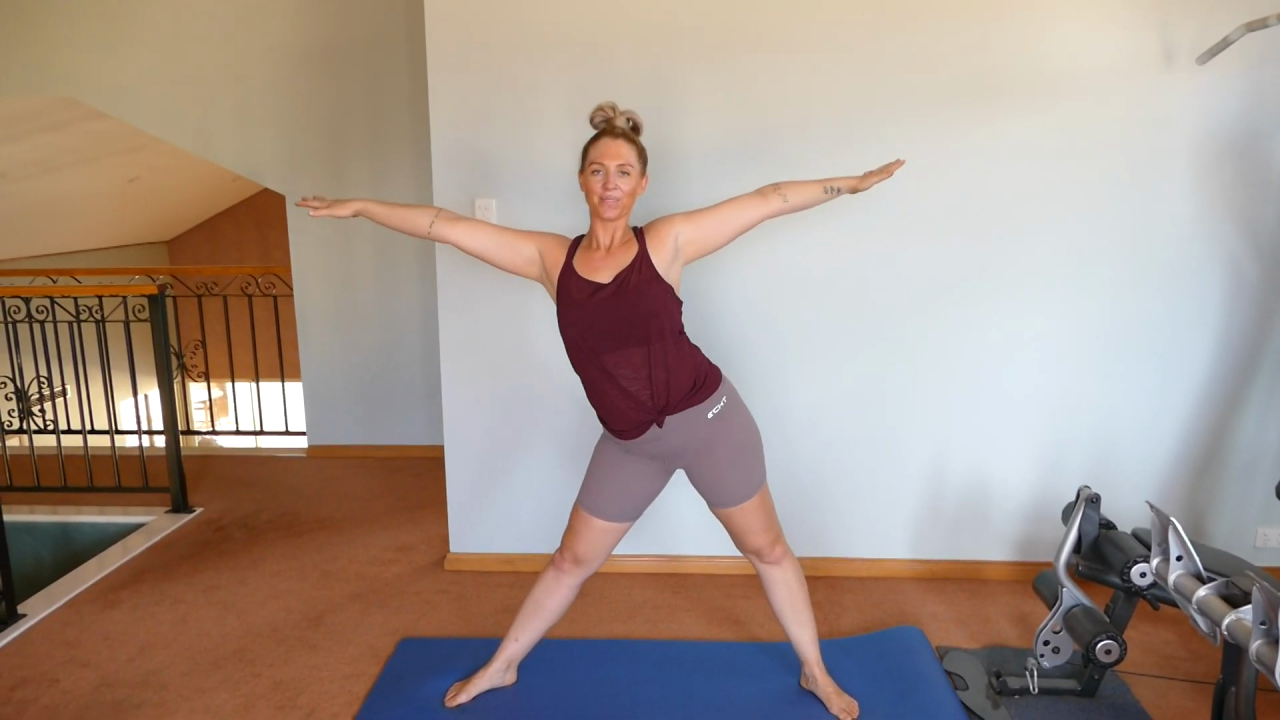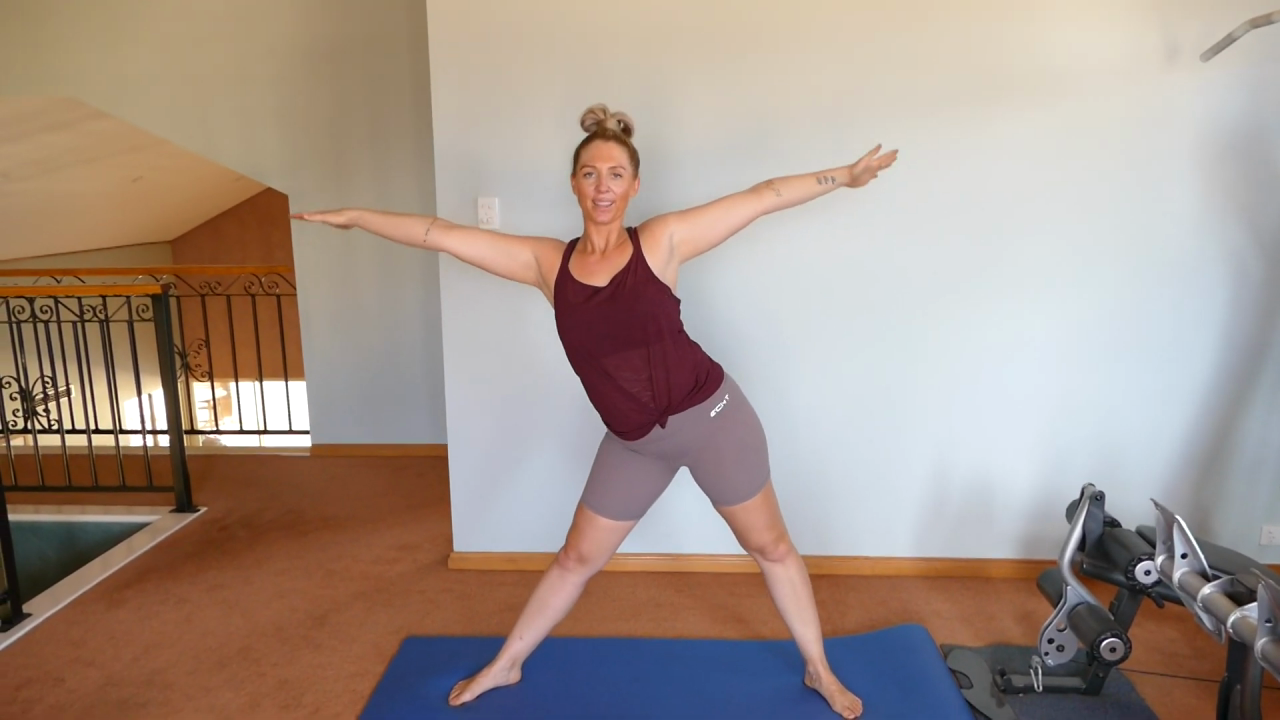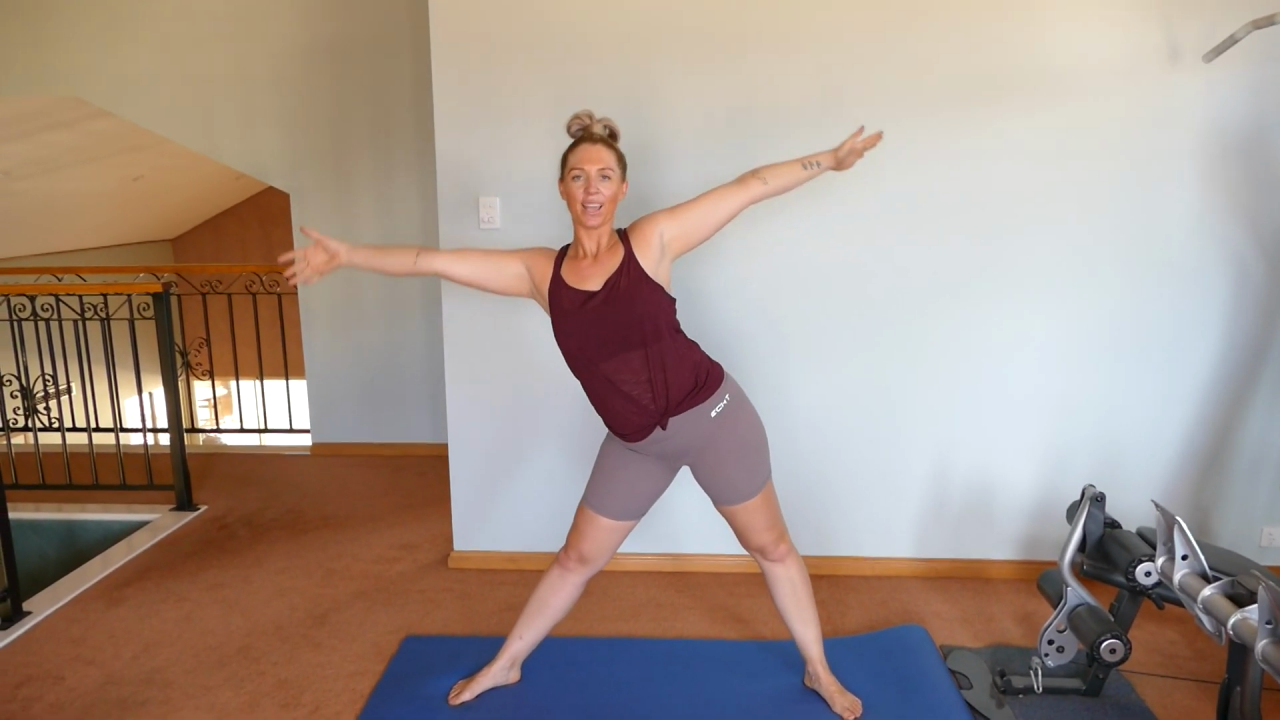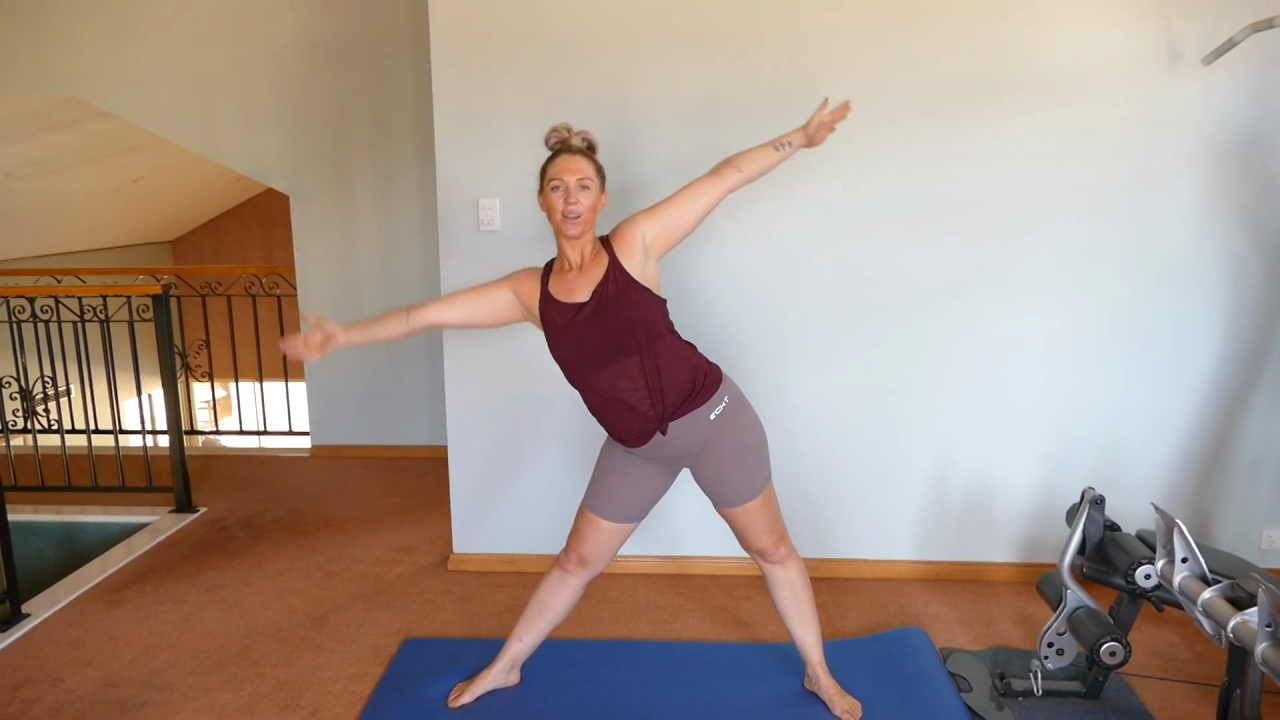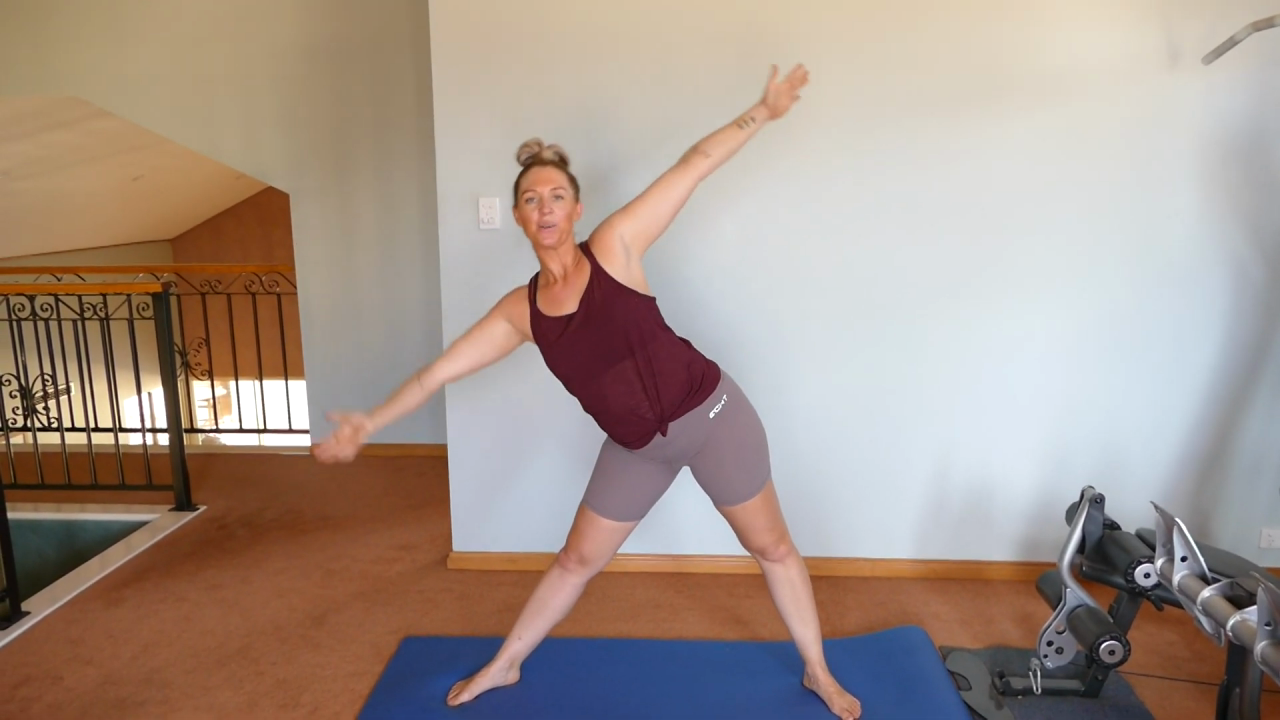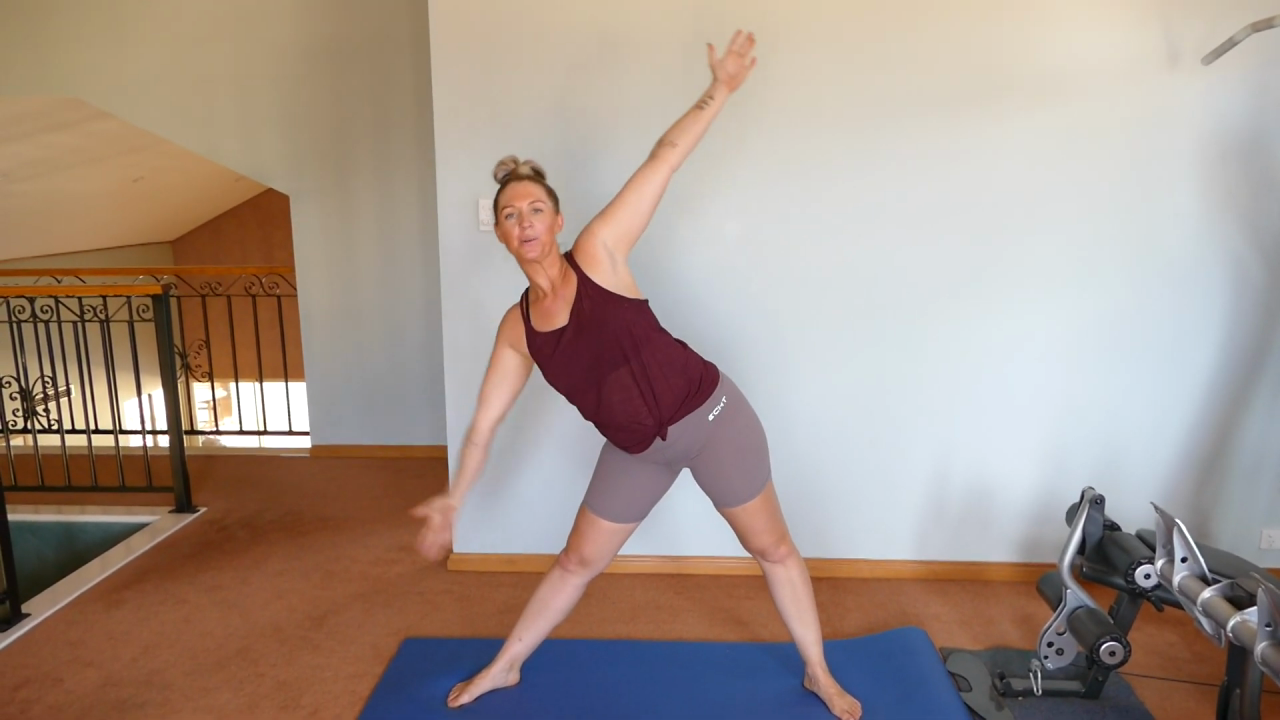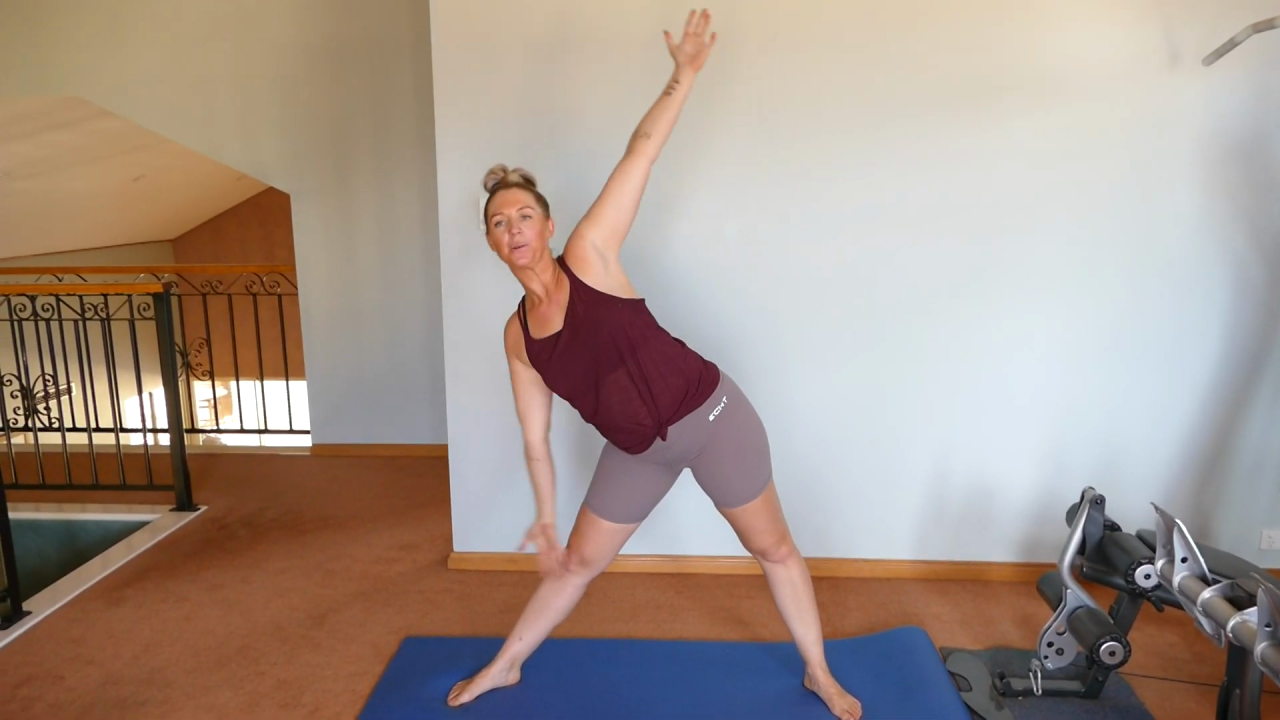
dt=0.2s
person 1, frame 1
left shoulder: (666, 241)
right shoulder: (552, 258)
left elbow: (767, 200)
right elbow: (447, 226)
left wrist: (849, 183)
right wrist: (359, 206)
left hip: (707, 419)
right hip: (628, 442)
left knee: (767, 548)
right knee: (572, 559)
right ankle: (500, 667)
person 1, frame 2
left shoulder: (660, 241)
right shoulder: (548, 262)
left elbow: (761, 197)
right elbow: (442, 234)
left wrist: (843, 175)
right wrist: (353, 216)
left hip: (710, 417)
right hip: (633, 441)
left knee: (770, 546)
right knee: (577, 557)
left ankle: (819, 669)
right ankle: (506, 665)
person 1, frame 3
left shoulder: (651, 240)
right shoulder: (540, 271)
left elbow: (747, 189)
right elbow: (433, 260)
left wrist: (827, 160)
right wrist: (347, 254)
left hip: (711, 416)
right hip: (635, 443)
left knee: (771, 546)
right knee: (577, 558)
left ankle: (819, 671)
right ankle: (504, 665)
person 1, frame 4
left shoulder: (635, 244)
right shoulder: (530, 291)
left elbow: (724, 178)
right elbow: (429, 312)
left wrist: (800, 138)
right wrist: (345, 334)
left hip: (710, 417)
right hip: (636, 446)
left knee: (771, 548)
right knee: (578, 561)
right ankle: (504, 667)
person 1, frame 5
left shoulder: (613, 246)
right shoulder: (520, 310)
left elbow: (690, 167)
right elbow: (440, 369)
left wrist: (760, 113)
right wrist: (371, 422)
left hip: (709, 415)
right hip: (637, 447)
left knee: (772, 547)
right knee: (578, 559)
right ankle: (504, 665)
person 1, frame 6
left shoulder: (598, 253)
right shoulder: (517, 327)
left elbow: (660, 162)
right elbow: (485, 418)
left wrist: (717, 92)
right wrist: (452, 498)
left hip: (707, 417)
right hip: (636, 449)
left knee: (771, 549)
right knee: (578, 561)
person 1, frame 7
left shoulder: (589, 254)
right shoulder: (517, 335)
left elbow: (639, 154)
right elbow: (534, 438)
left wrist: (684, 73)
right wrist: (544, 517)
left hip: (708, 417)
right hip: (637, 450)
left knee: (772, 548)
right knee: (578, 560)
